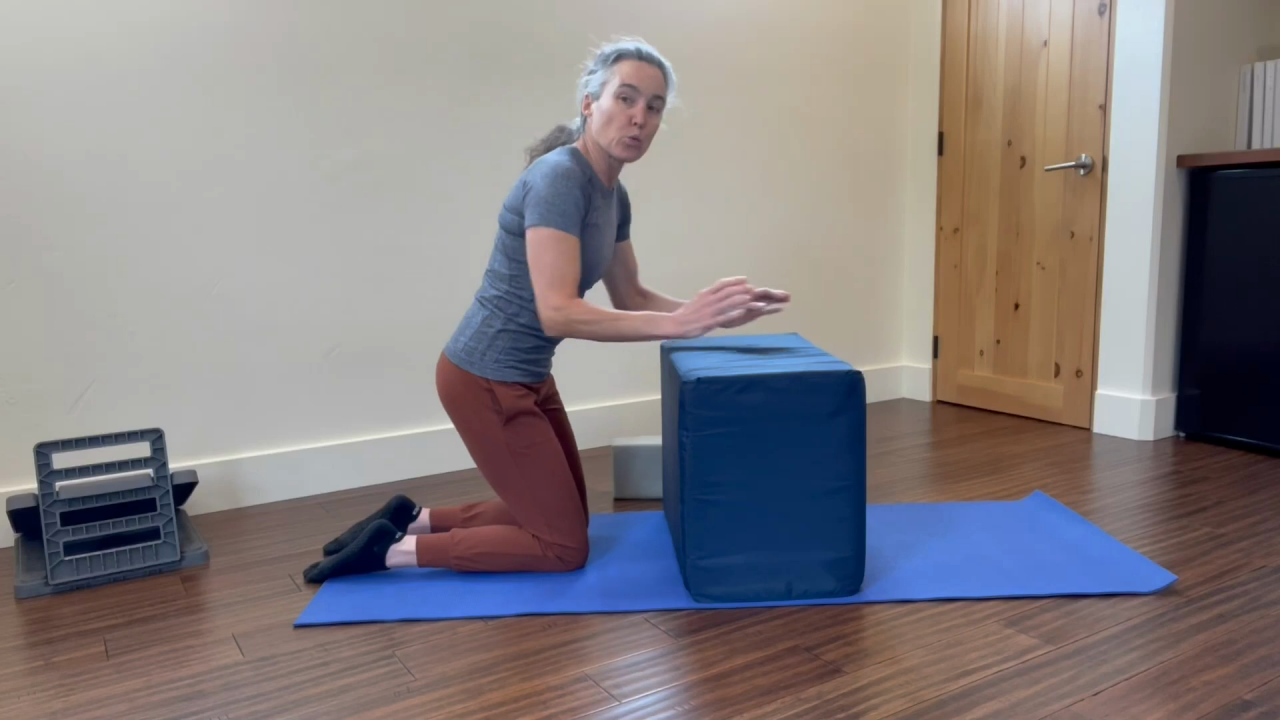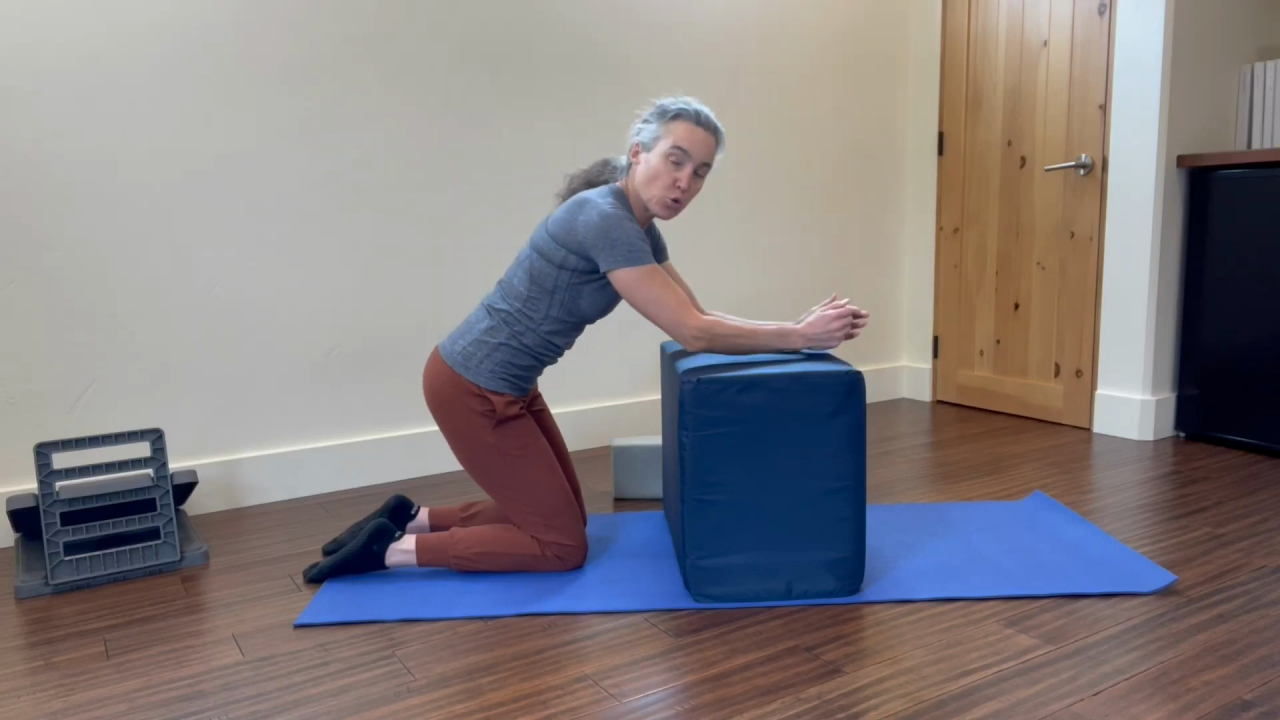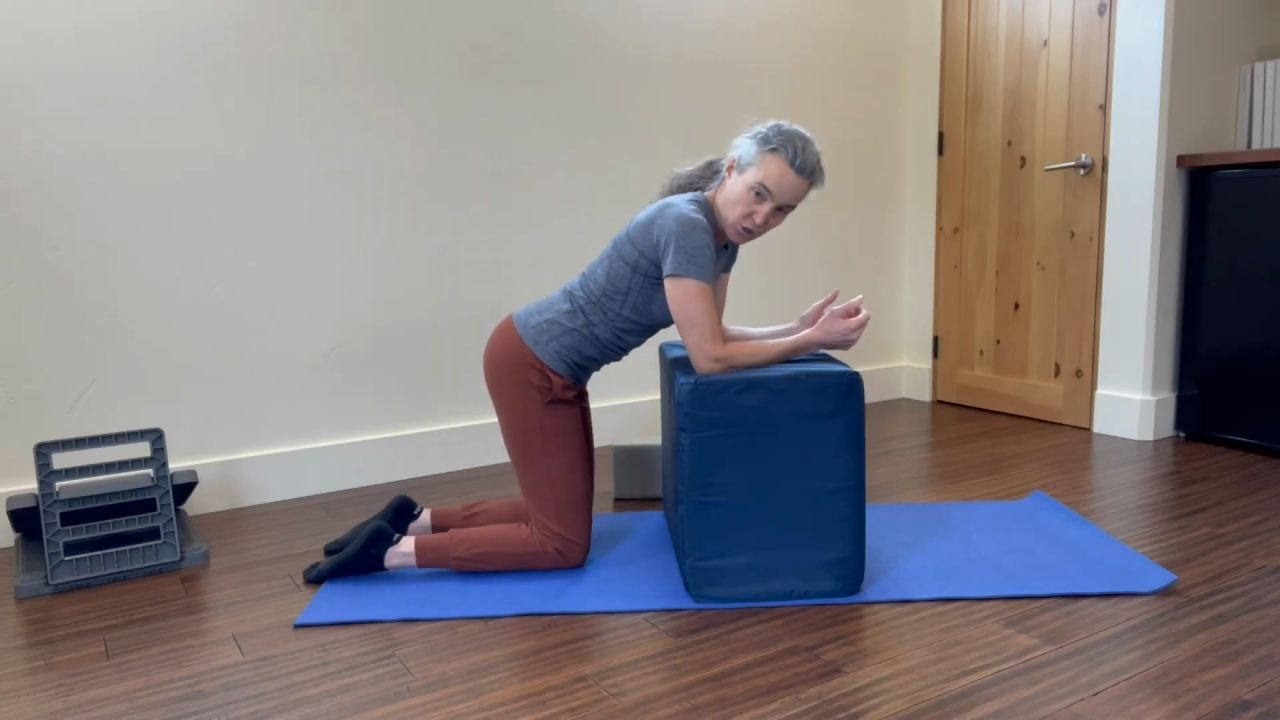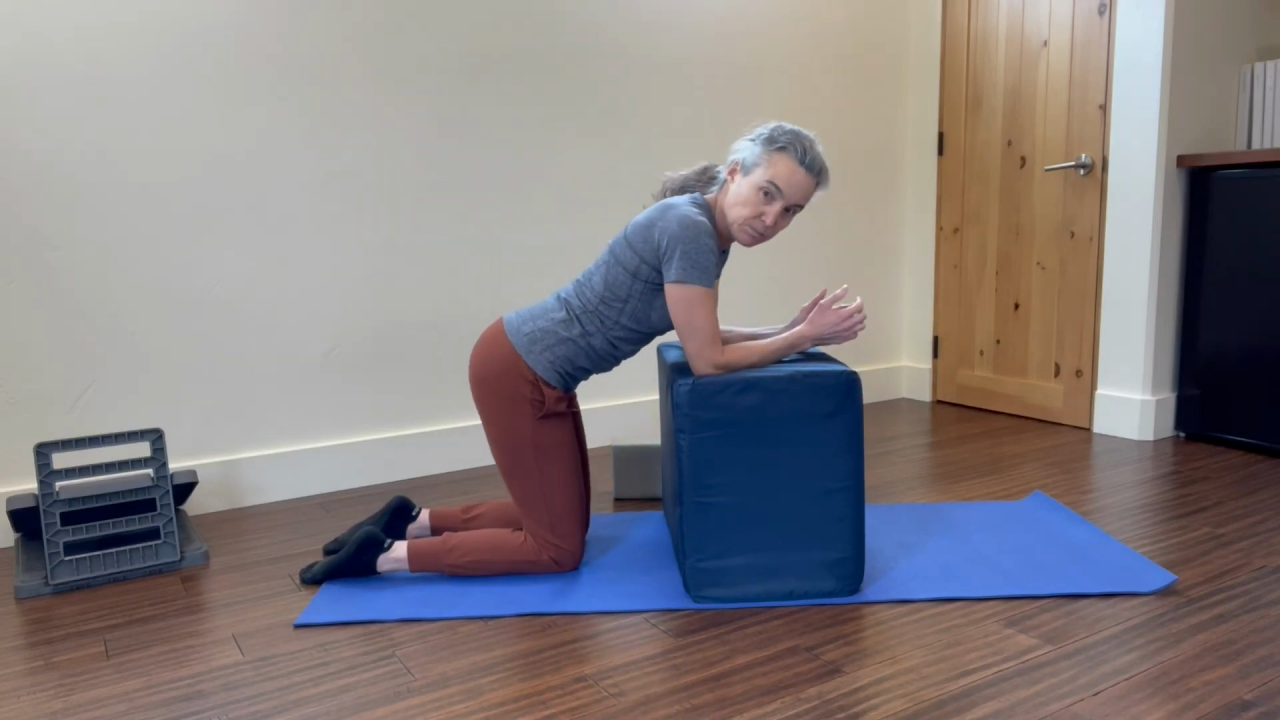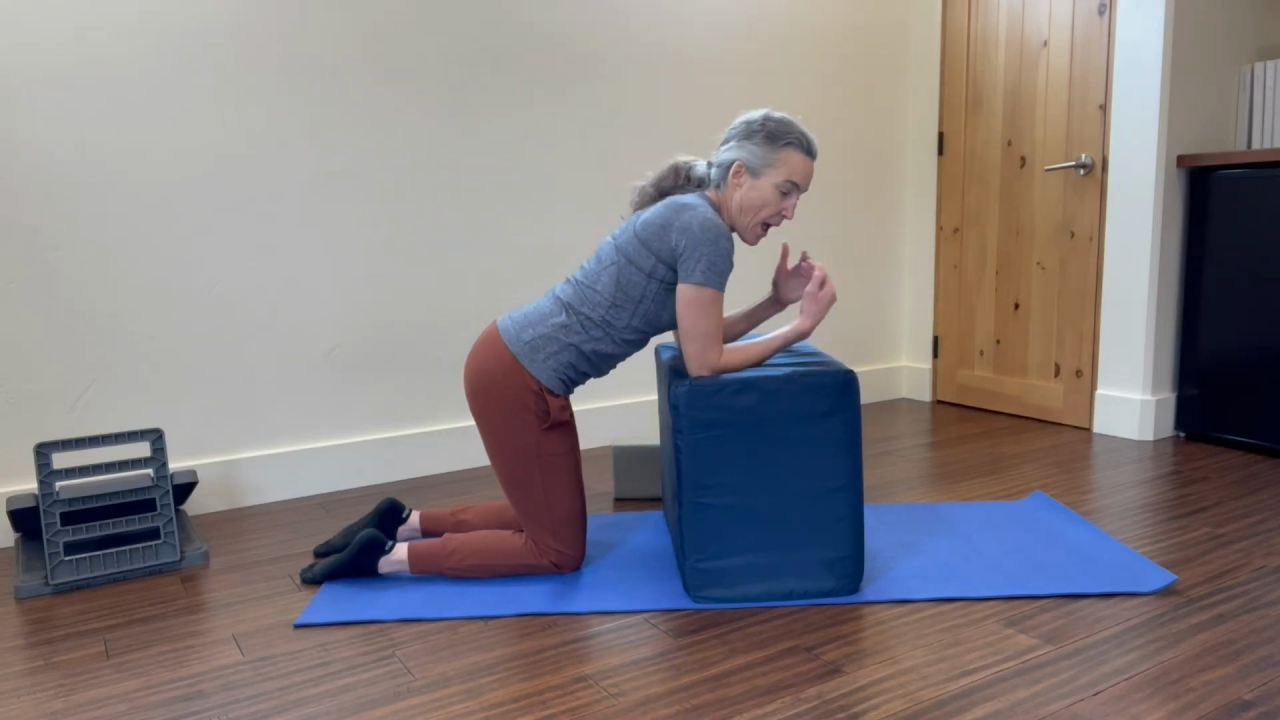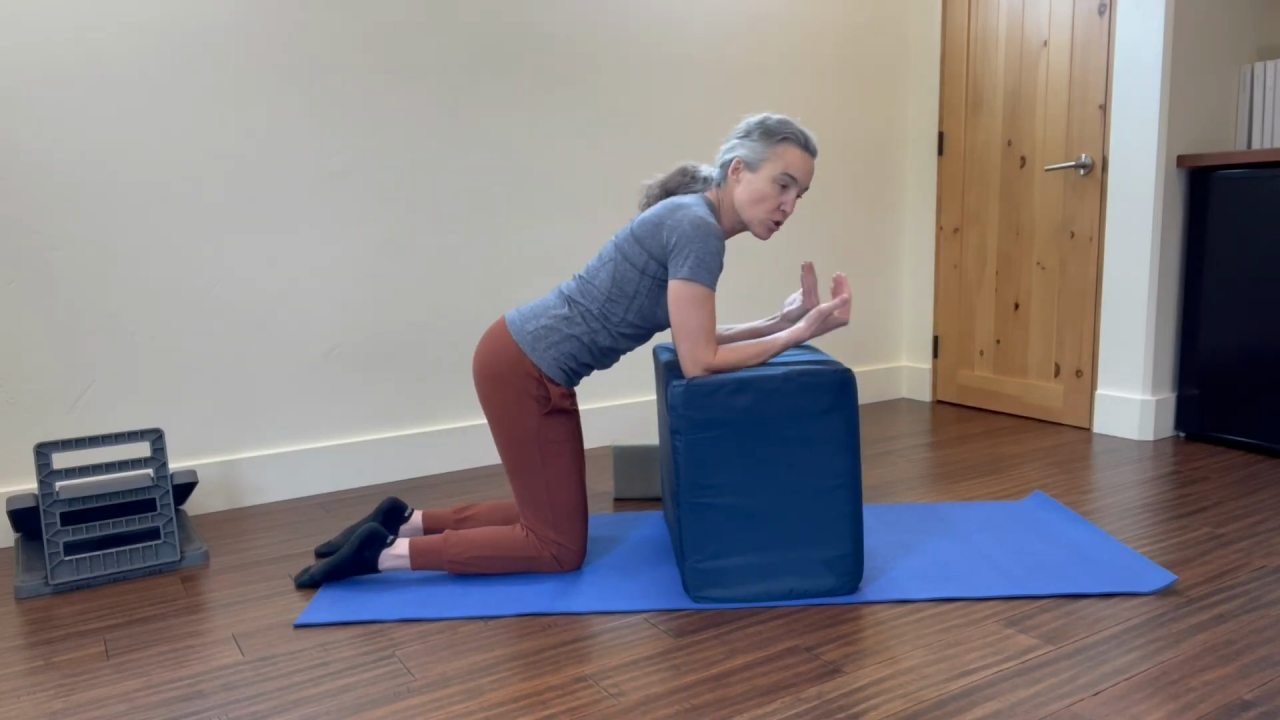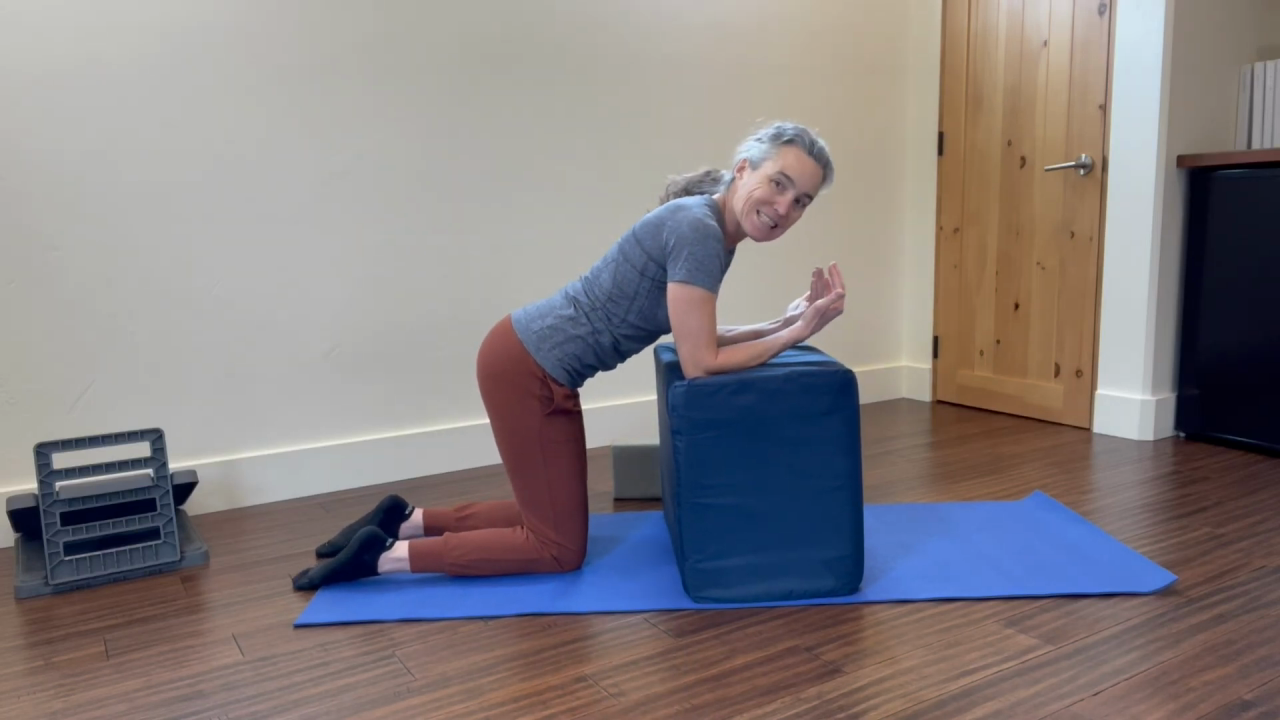
dt=0.7s
person 1, frame 1
left shoulder: (613, 194)
right shoulder: (558, 178)
left elbow: (628, 299)
right elbow: (557, 311)
left wrist: (714, 310)
right wrist: (673, 325)
left hip: (525, 377)
right hip: (487, 382)
left knee: (557, 518)
right knee: (564, 547)
left ankle: (416, 519)
right ankle: (395, 550)
person 1, frame 2
left shoulder: (638, 230)
right shoulder: (603, 220)
left elbow: (697, 318)
right elbow: (694, 335)
left wrist: (796, 327)
right wrist: (798, 338)
left hip: (503, 384)
right hip: (471, 389)
left knee: (555, 515)
right knee: (562, 545)
left ankle: (411, 518)
right ankle: (392, 549)
person 1, frame 3
left shoulder: (722, 233)
right shoulder: (686, 226)
left elbow: (711, 334)
right elbow: (710, 360)
left wrist: (798, 328)
right wrist: (813, 342)
left hip: (552, 366)
right hip: (529, 364)
left knee: (558, 517)
right knee: (563, 544)
left ankle: (414, 519)
right ankle: (390, 551)
person 1, frame 4
left shoulder: (710, 233)
right shoulder: (688, 229)
left elbow: (704, 336)
right elbow: (709, 362)
left wrist: (791, 330)
right wrist: (805, 338)
left hip: (528, 365)
right hip: (517, 373)
left knee: (558, 519)
right knee: (558, 549)
left ankle: (411, 521)
right ankle: (383, 554)
person 1, frame 5
left shoulder: (686, 215)
right shoulder: (706, 230)
left elbow: (696, 339)
right elbow: (704, 365)
left wrist: (775, 303)
right wrist: (800, 327)
left hip: (511, 361)
right hip: (519, 380)
left knee: (547, 518)
right knee: (558, 551)
left ankle: (402, 523)
right ankle: (384, 557)
person 1, frame 6
left shoulder: (694, 219)
right shoulder: (697, 228)
left elbow: (695, 338)
right elbow: (698, 364)
left wrist: (782, 320)
right wrist: (800, 334)
left hip: (523, 359)
right hip: (523, 370)
left knee: (550, 519)
right knee: (559, 548)
left ankle: (404, 521)
right ankle: (383, 553)
person 1, frame 7
left shoulder: (713, 231)
right shoulder: (698, 230)
left elbow: (698, 339)
right elbow: (701, 365)
left wrist: (786, 322)
right wrist: (799, 333)
left hip: (530, 360)
right hip: (526, 369)
left knee: (551, 520)
right knee: (559, 548)
left ankle: (406, 521)
right ankle: (384, 555)
